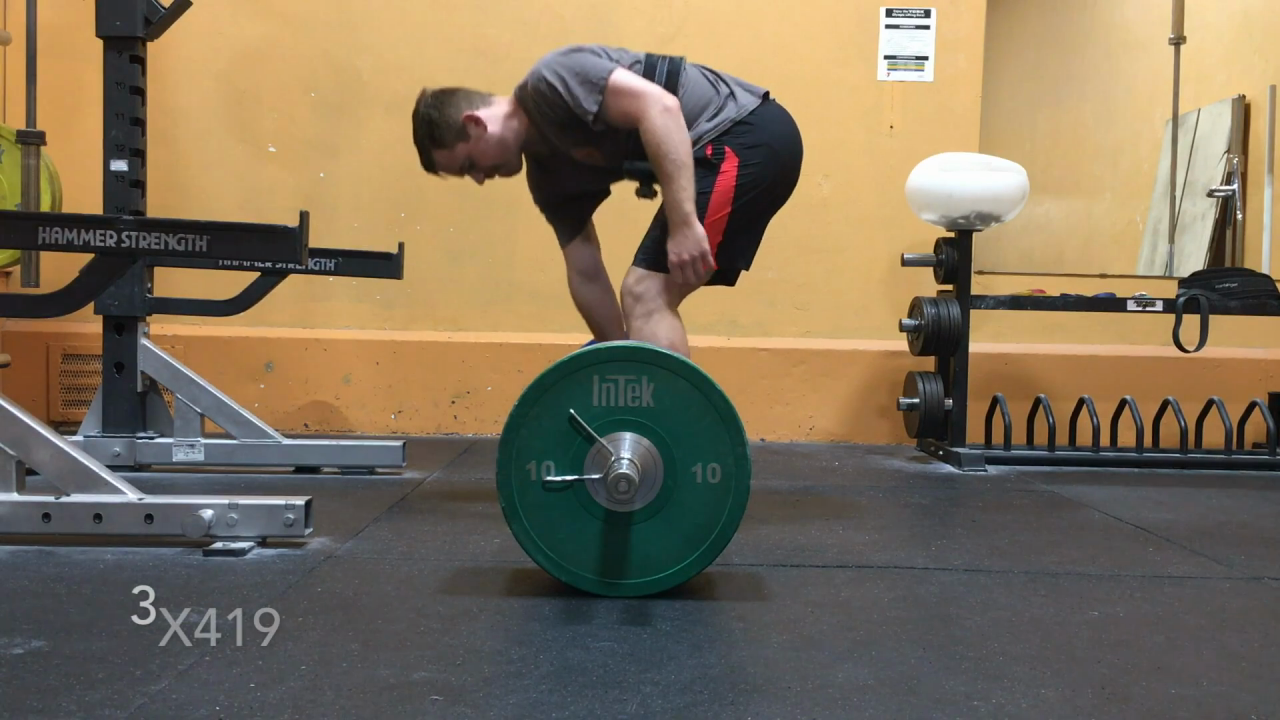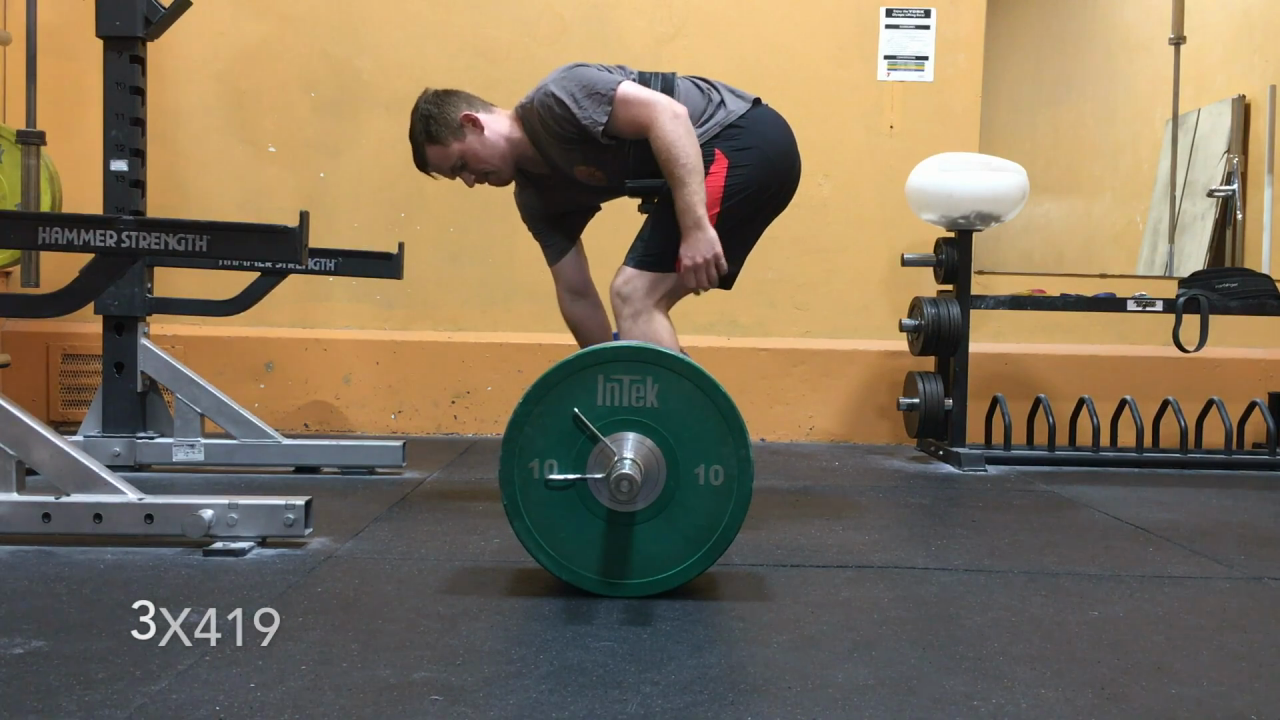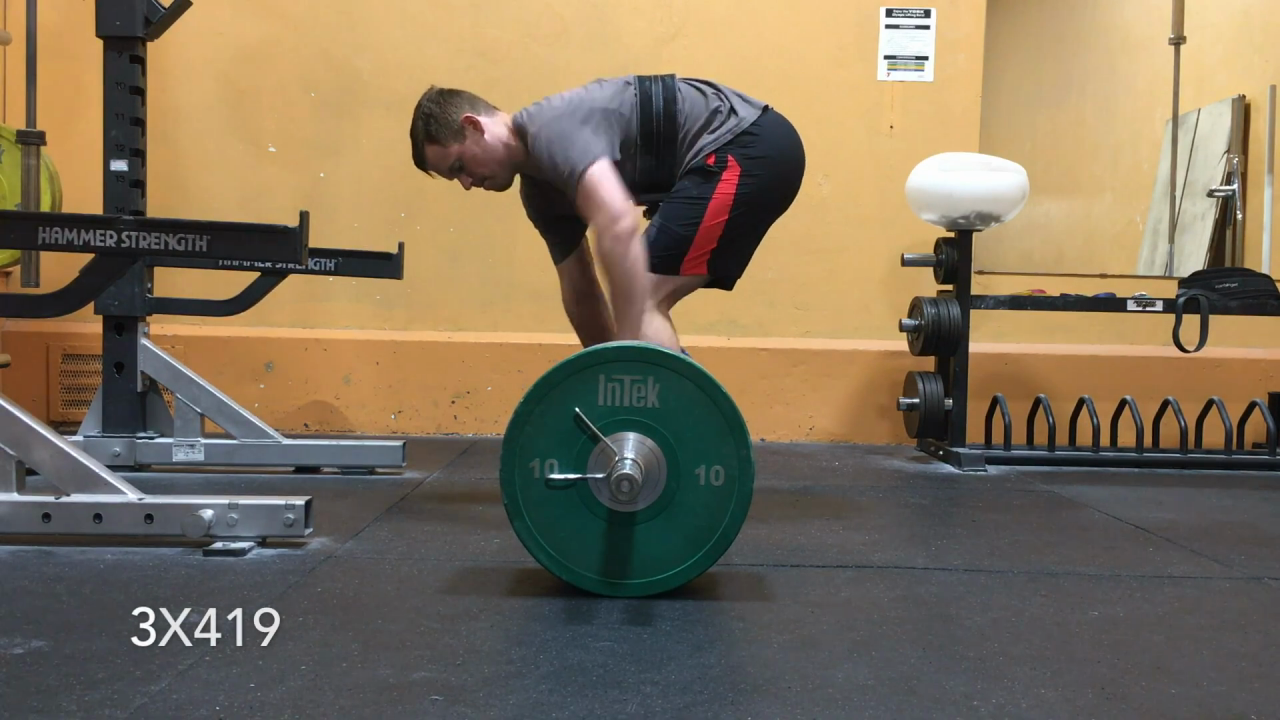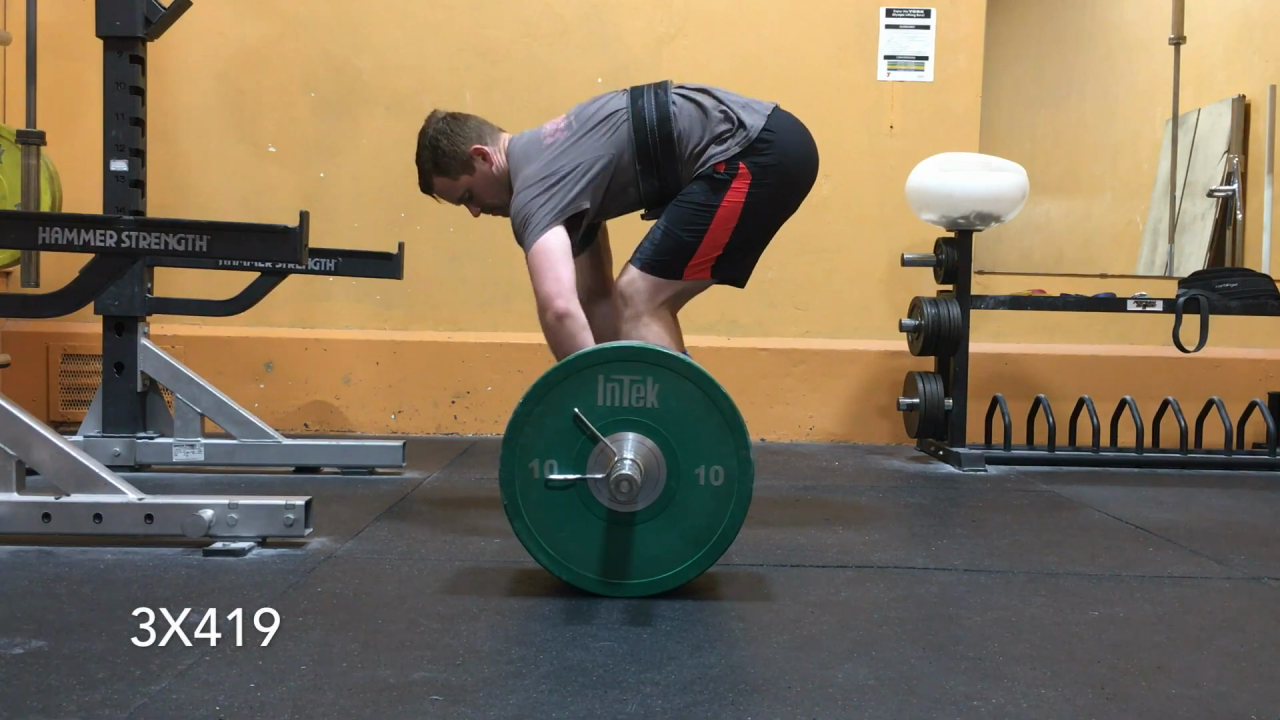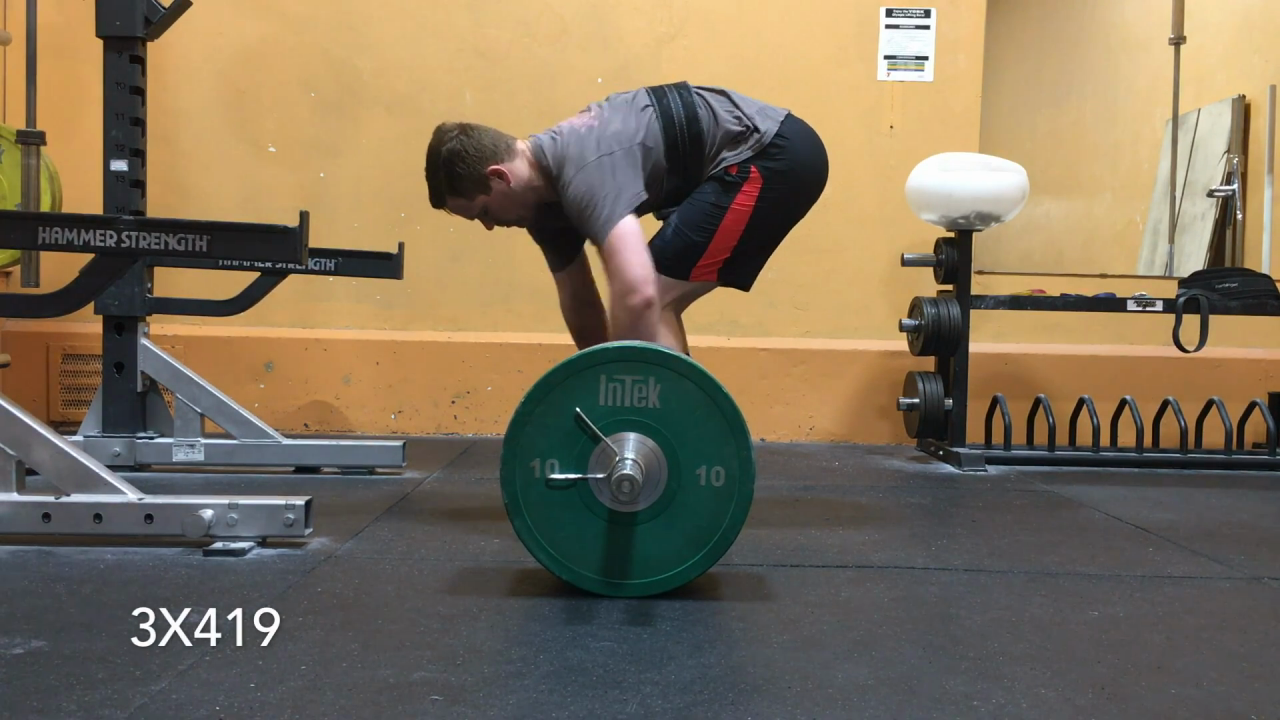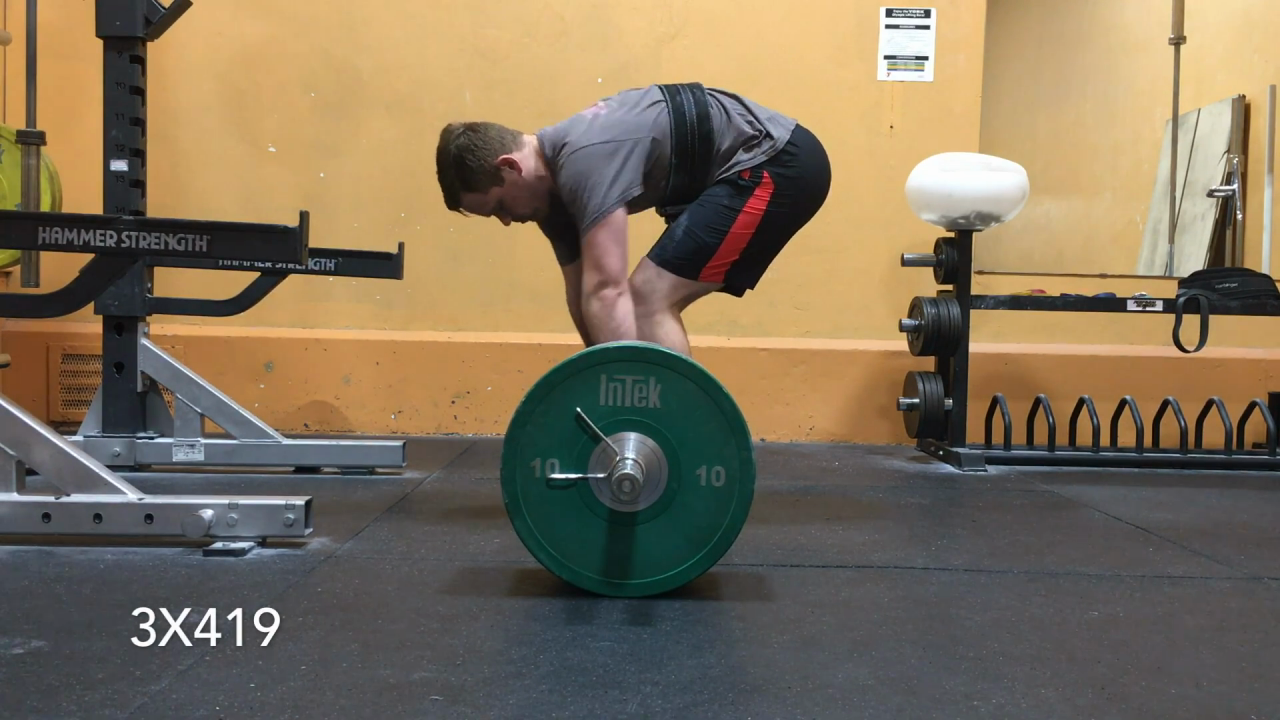
dt=0.5s
person 1, frame 1
left shoulder: (549, 85)
right shoulder: (548, 172)
left elbow: (657, 106)
right elbow: (586, 276)
left wrist: (682, 226)
left hip: (750, 134)
right hip: (748, 143)
left knee: (645, 294)
right knee: (649, 298)
person 1, frame 2
left shoulder: (554, 101)
right shoulder: (537, 192)
left elbow: (667, 114)
right elbow: (575, 293)
left wrist: (695, 228)
left hip: (745, 141)
left knee: (635, 294)
right knee: (641, 299)
person 1, frame 3
left shoulder: (549, 133)
right shoulder: (539, 182)
left elbow: (620, 223)
right elbow: (579, 288)
left hip: (750, 146)
left knee: (637, 296)
right knee: (641, 301)
person 1, frame 4
left shoulder: (535, 186)
right shoulder: (561, 174)
left elbow: (559, 308)
right elbow: (596, 296)
left hip: (759, 152)
right hip: (769, 146)
left knee: (638, 299)
right knee: (648, 302)
person 1, frame 5
left shoulder: (581, 173)
right shoulder: (543, 197)
left elbow: (636, 295)
right elbow: (580, 301)
left hip: (773, 156)
right hip: (767, 157)
left knee: (646, 302)
right knee: (655, 310)
person 1, frame 6
left shoulder: (582, 161)
right shoulder: (553, 191)
left elbow: (607, 290)
right elbow: (589, 293)
left hip: (778, 162)
right hip: (769, 163)
left knee: (651, 300)
right knee: (655, 301)
